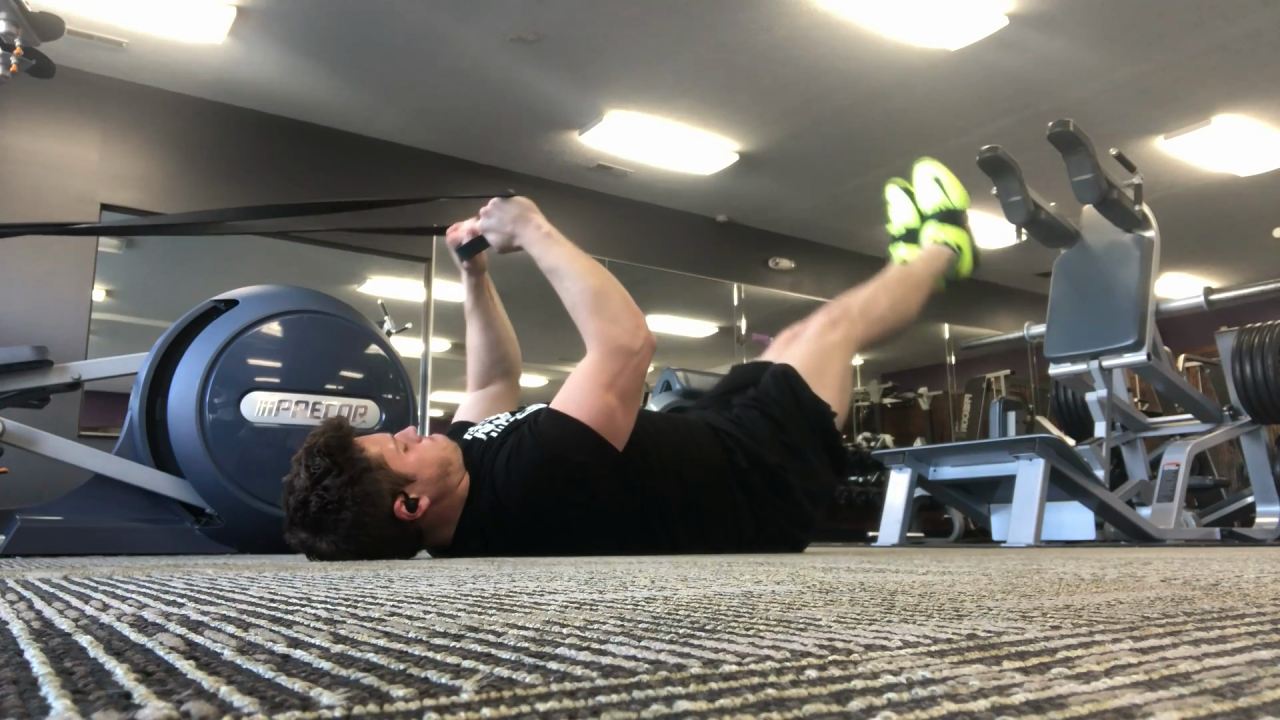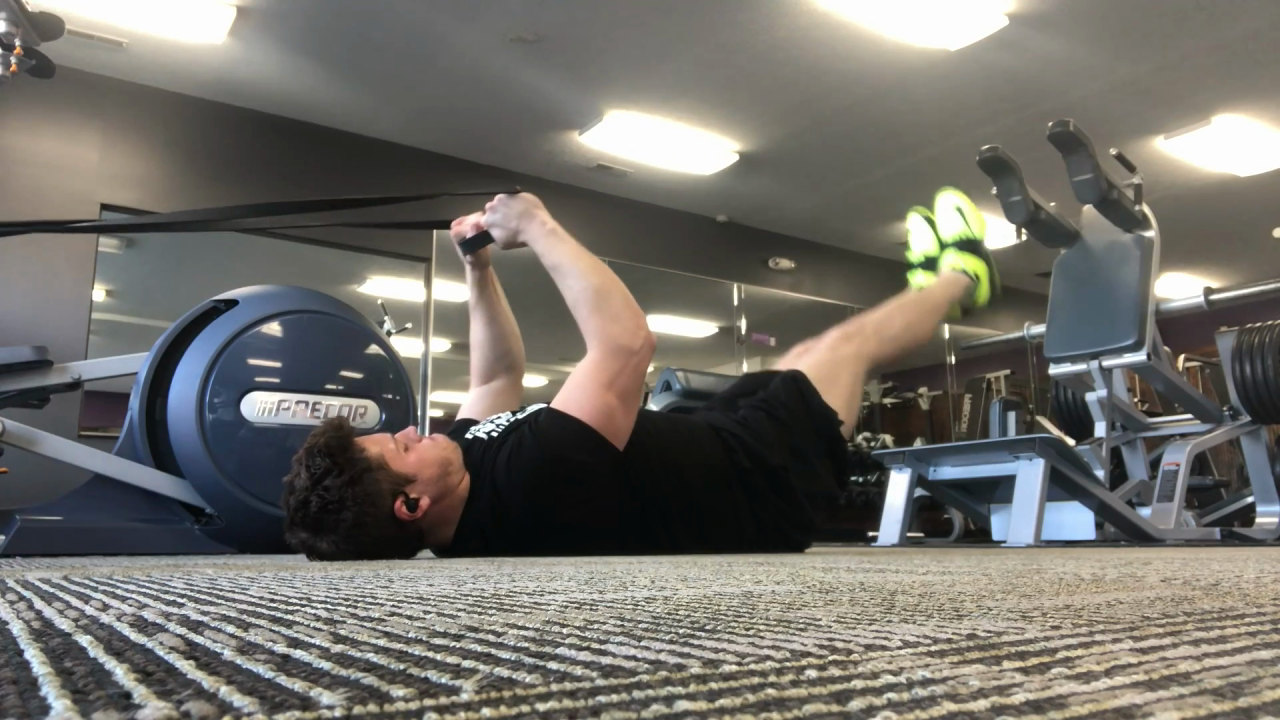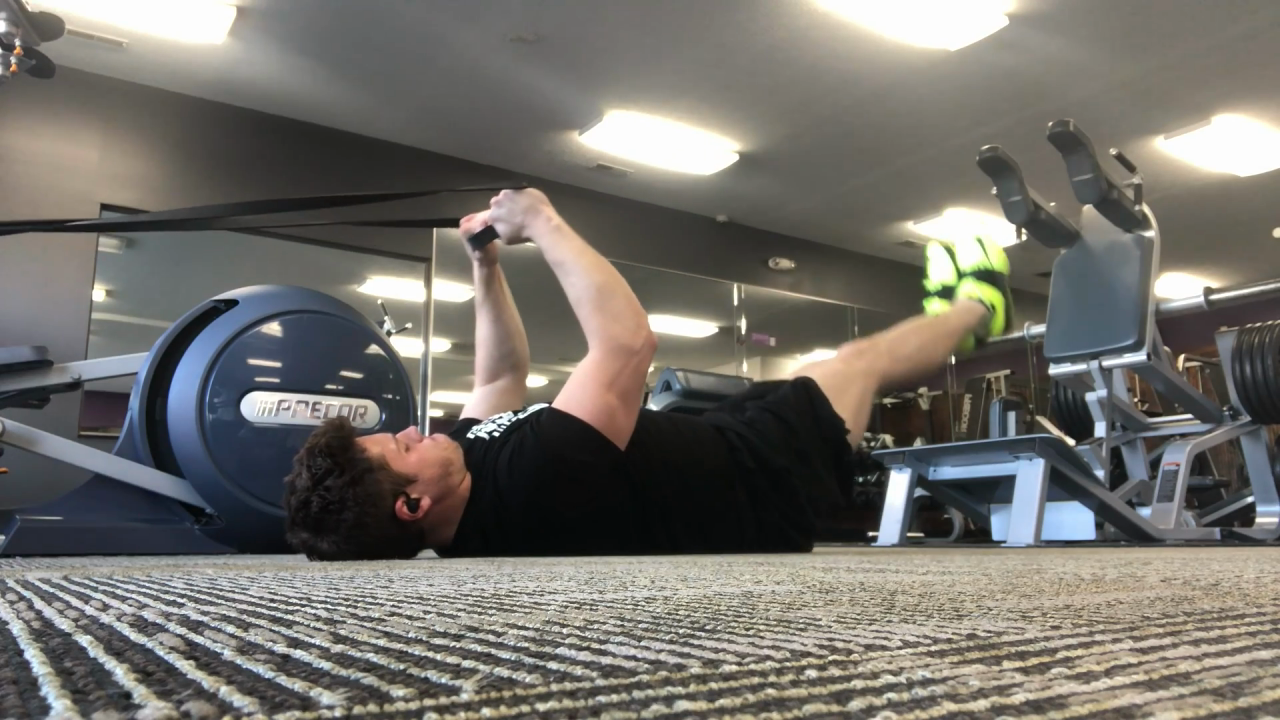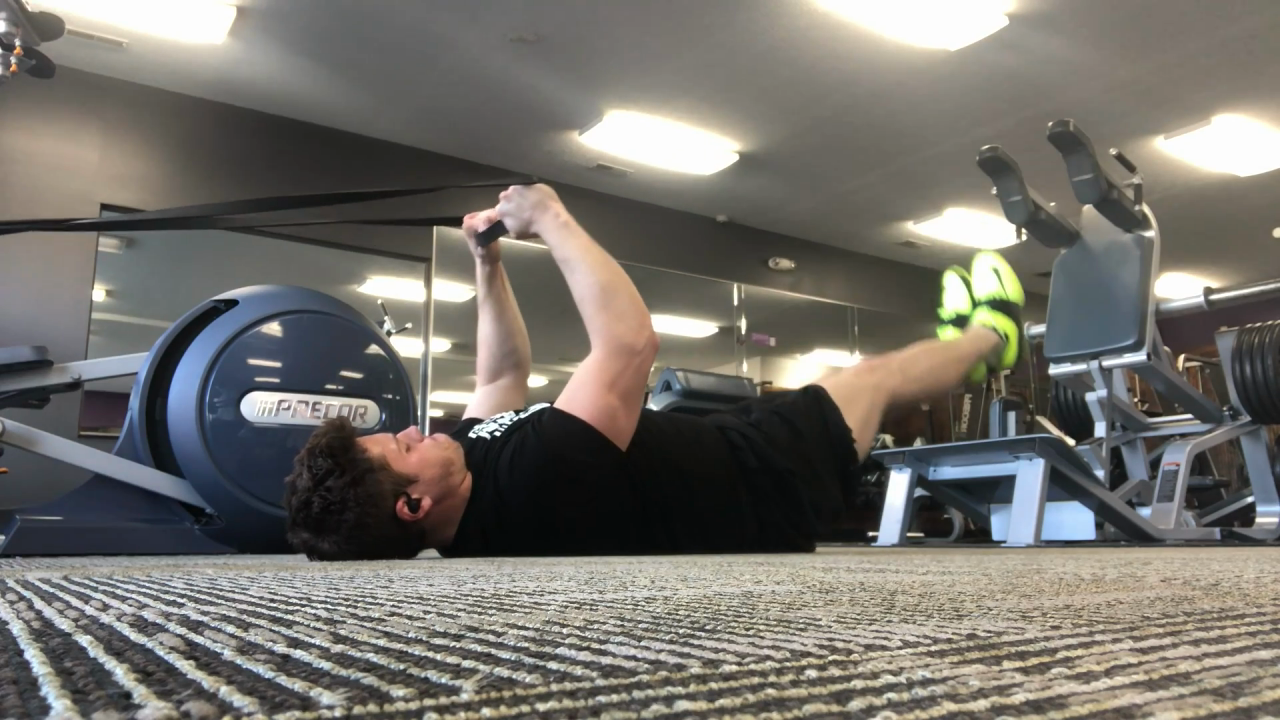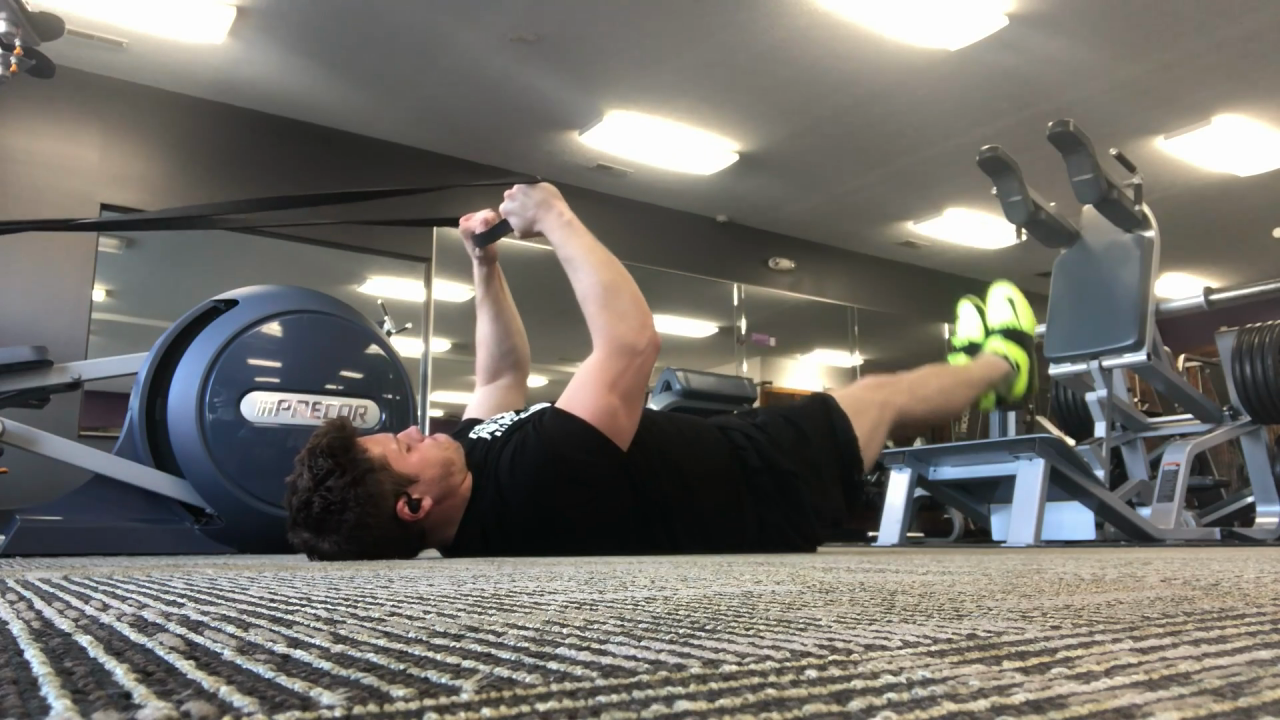
dt=0.1s
person 1, frame 1
left shoulder: (468, 458)
right shoulder: (532, 480)
left elbow: (496, 381)
right elbow: (626, 344)
left wrist: (474, 273)
right wrist: (532, 233)
left hip: (705, 452)
right hip: (752, 480)
left knee: (792, 343)
right knee: (833, 324)
left ankle: (919, 257)
right ankle: (939, 251)
person 1, frame 2
left shoulder: (471, 459)
right shoulder: (532, 481)
left elbow: (498, 377)
right elbow: (626, 344)
left wrist: (479, 270)
right wrist: (538, 229)
left hip: (707, 458)
right hip: (754, 481)
left knee: (805, 356)
right knee: (846, 341)
left ankle: (935, 281)
right ankle: (958, 275)
person 1, frame 3
left shoulder: (471, 456)
right shoulder: (536, 483)
left elbow: (502, 376)
right elbow: (627, 345)
left wrist: (486, 266)
right wrist: (544, 225)
left hip: (709, 453)
right hip: (754, 484)
left knee: (821, 372)
right knee: (857, 360)
left ankle: (953, 317)
right ankle: (971, 313)
person 1, frame 4
left shoulder: (473, 457)
right shoulder: (538, 484)
left elbow: (503, 376)
right elbow: (629, 344)
left wrist: (488, 264)
right wrist: (552, 221)
left hip: (713, 456)
right hip: (757, 484)
left knee: (849, 381)
right knee: (871, 376)
left ankle: (963, 341)
right ankle: (986, 335)
person 1, frame 5
left shoulder: (474, 456)
right shoulder: (537, 482)
left elbow: (506, 373)
right elbow: (631, 343)
left wrist: (485, 265)
right wrist: (555, 220)
left hip: (717, 456)
right hip: (760, 487)
left knee: (857, 396)
right knee: (876, 395)
left ankle: (975, 371)
right ankle: (997, 370)
